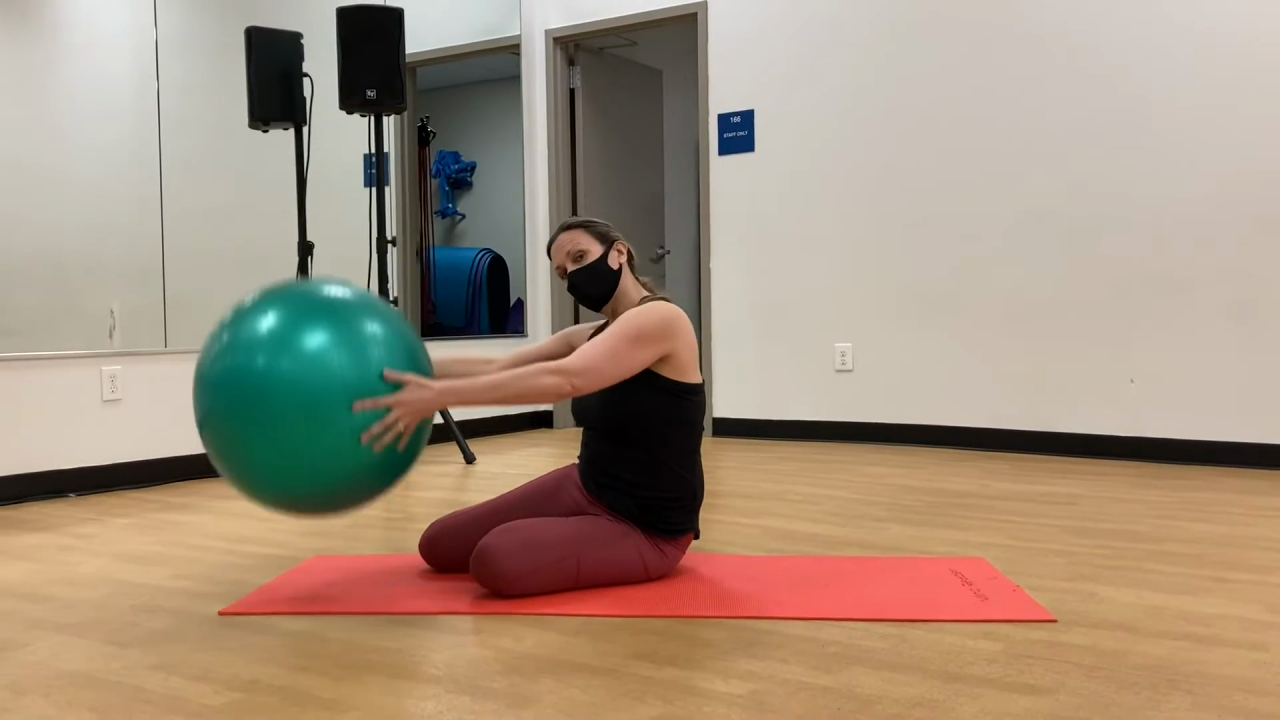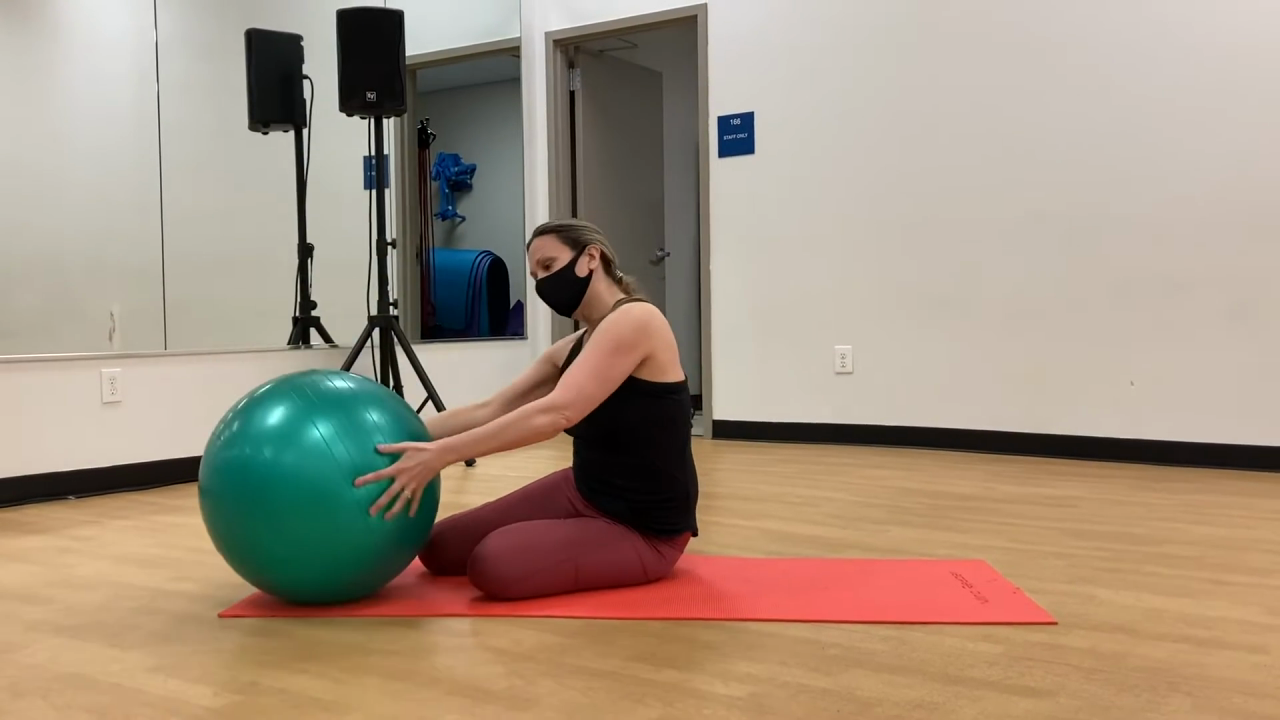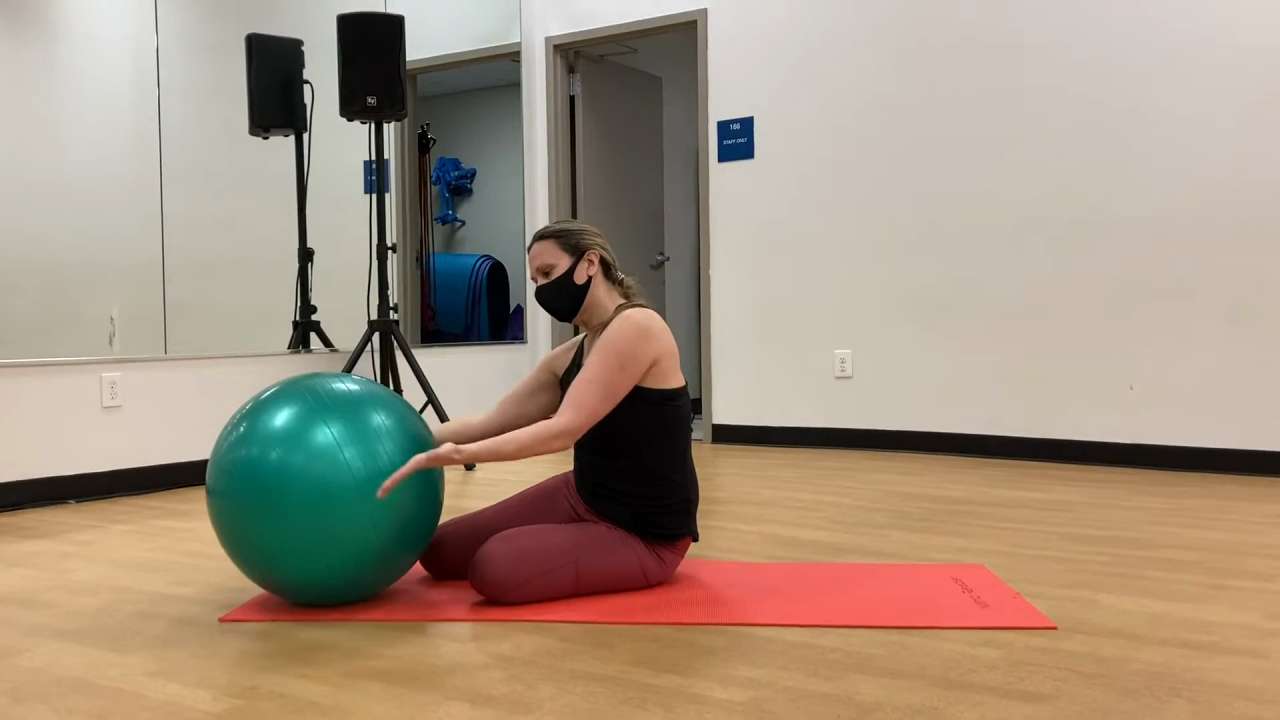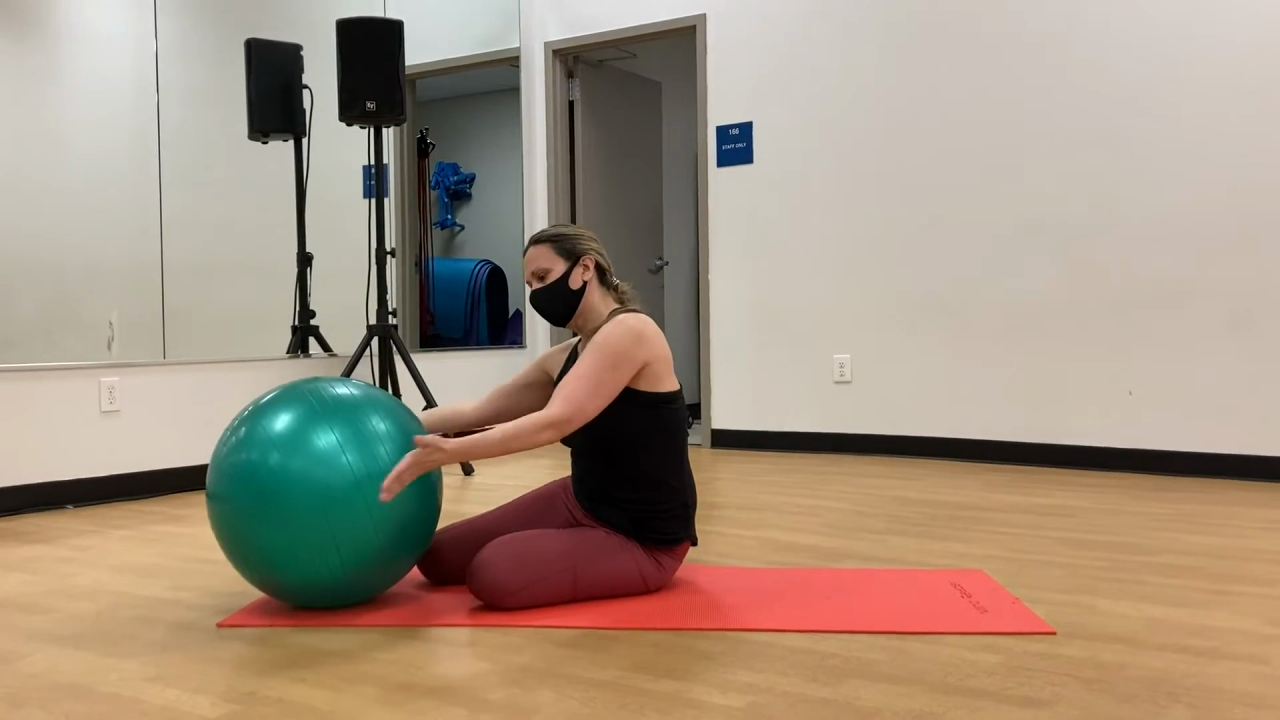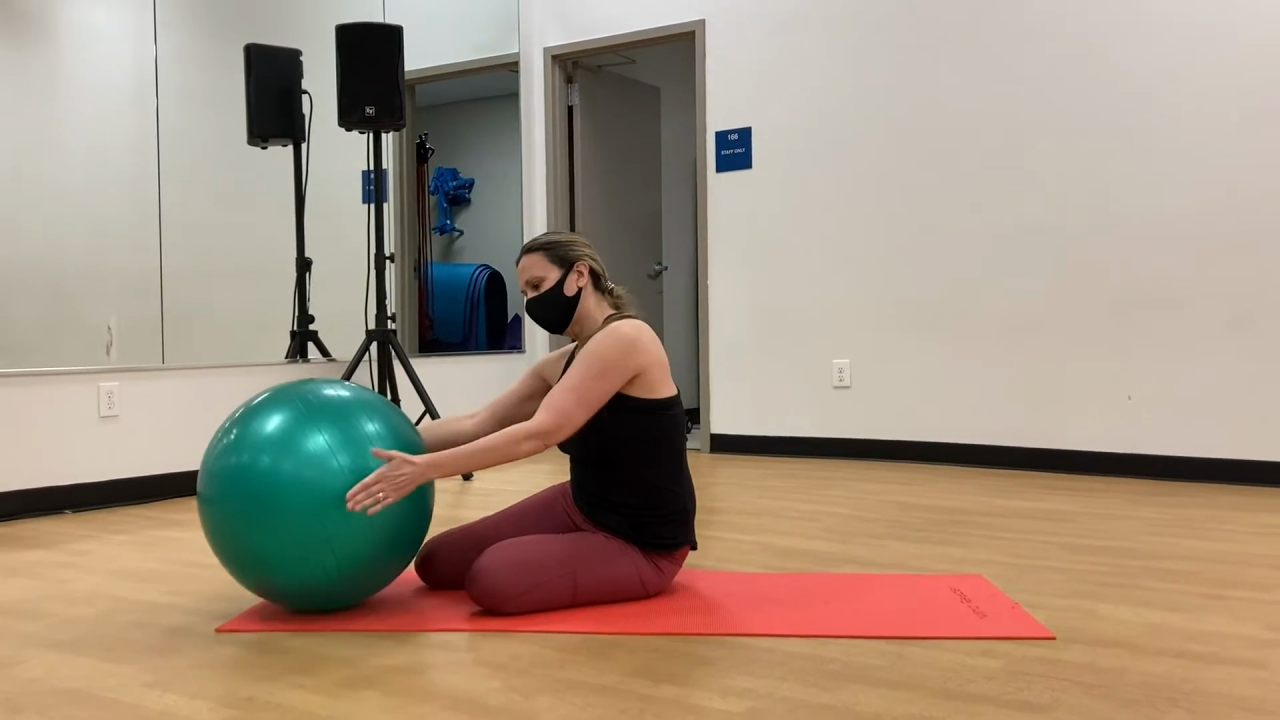
dt=0.3s
person 1, frame 1
left shoulder: (660, 319)
right shoulder: (591, 338)
left elbow: (563, 381)
right elbow: (498, 368)
left wrist: (440, 395)
left hip: (647, 530)
left knee: (496, 561)
right knee: (440, 546)
left ankle: (627, 563)
person 1, frame 2
left shoulder: (635, 320)
right shoulder: (573, 349)
left elbow: (557, 412)
right elbow: (491, 411)
left wrist: (441, 454)
left hip: (643, 531)
left knee: (493, 566)
right knee: (439, 551)
person 1, frame 3
left shoulder: (636, 327)
right shoulder: (570, 355)
left elbow: (565, 429)
right elbow: (494, 421)
left wrist: (460, 454)
left hip: (643, 535)
left knee: (494, 570)
right knee: (441, 554)
left ankle: (631, 568)
person 1, frame 4
left shoulder: (629, 331)
right shoulder: (563, 357)
left elbow: (554, 421)
right elbow: (479, 411)
left wrist: (449, 451)
left hip: (642, 541)
left knee: (493, 575)
right knee: (440, 559)
person 1, frame 5
left shoulder: (625, 338)
right shoulder: (563, 363)
left elbow: (541, 433)
right elbow: (479, 424)
left wrist: (423, 468)
left hip: (641, 546)
left knee: (492, 581)
right knee: (437, 564)
